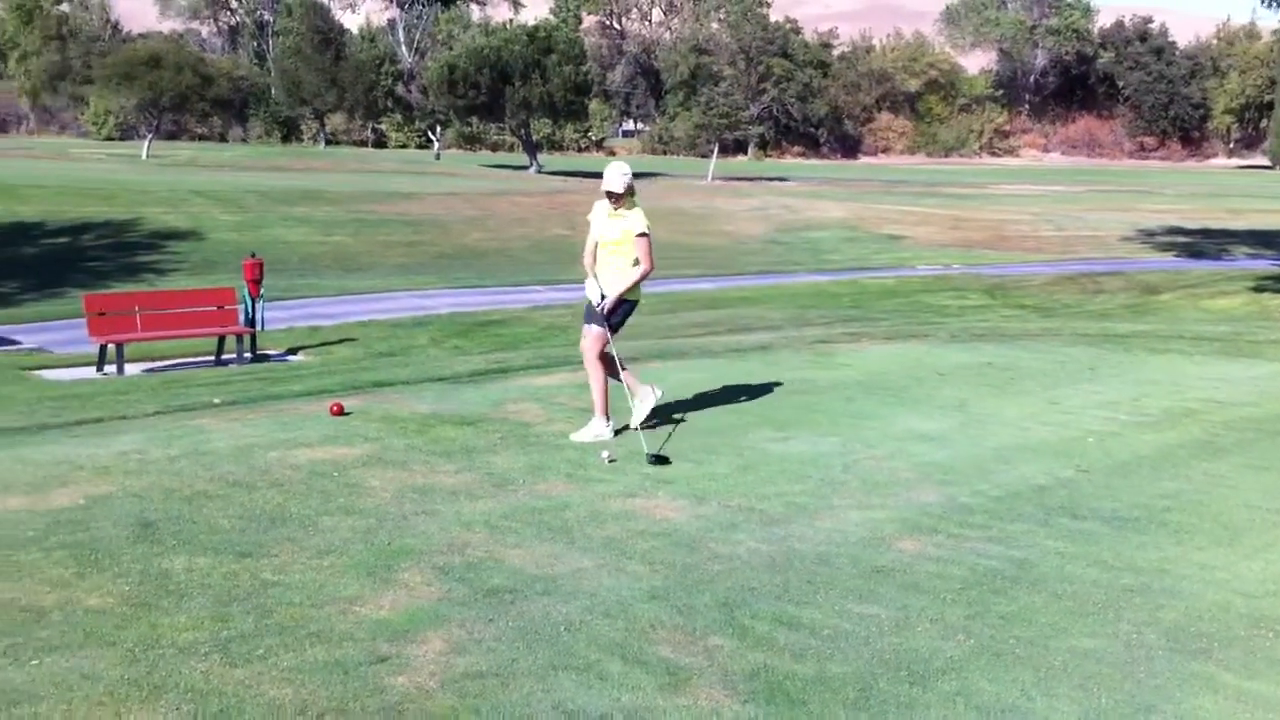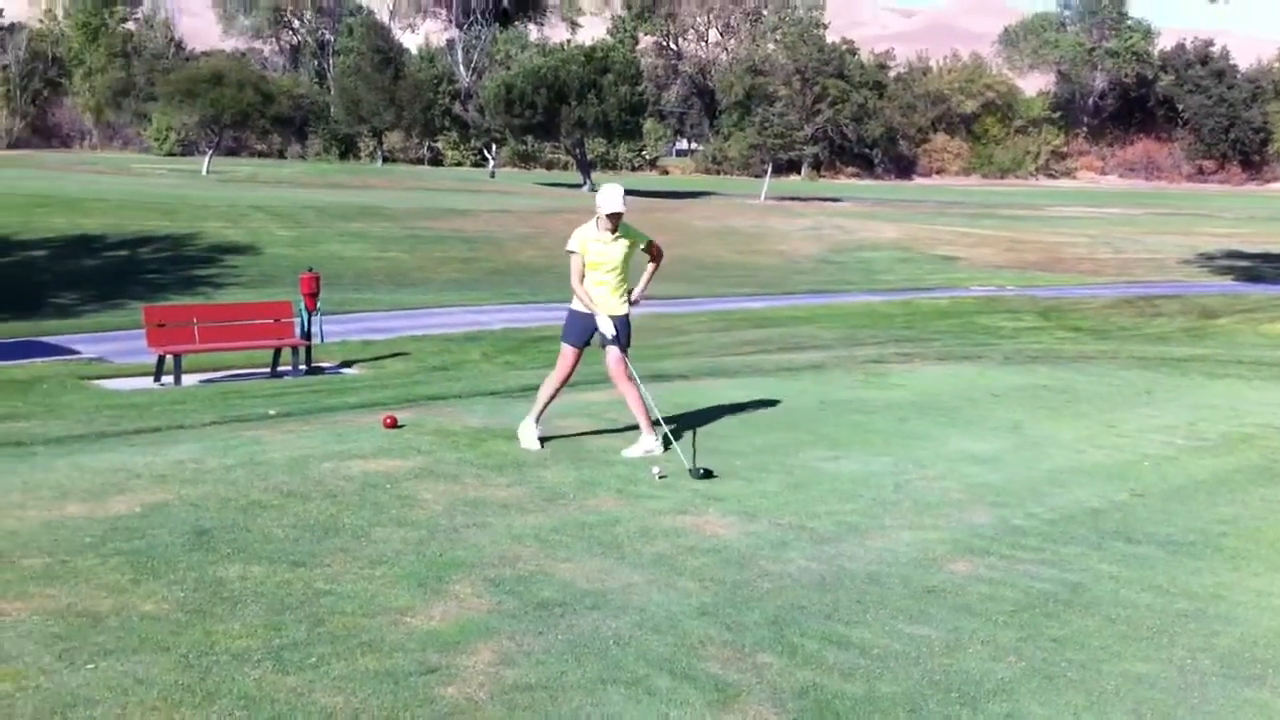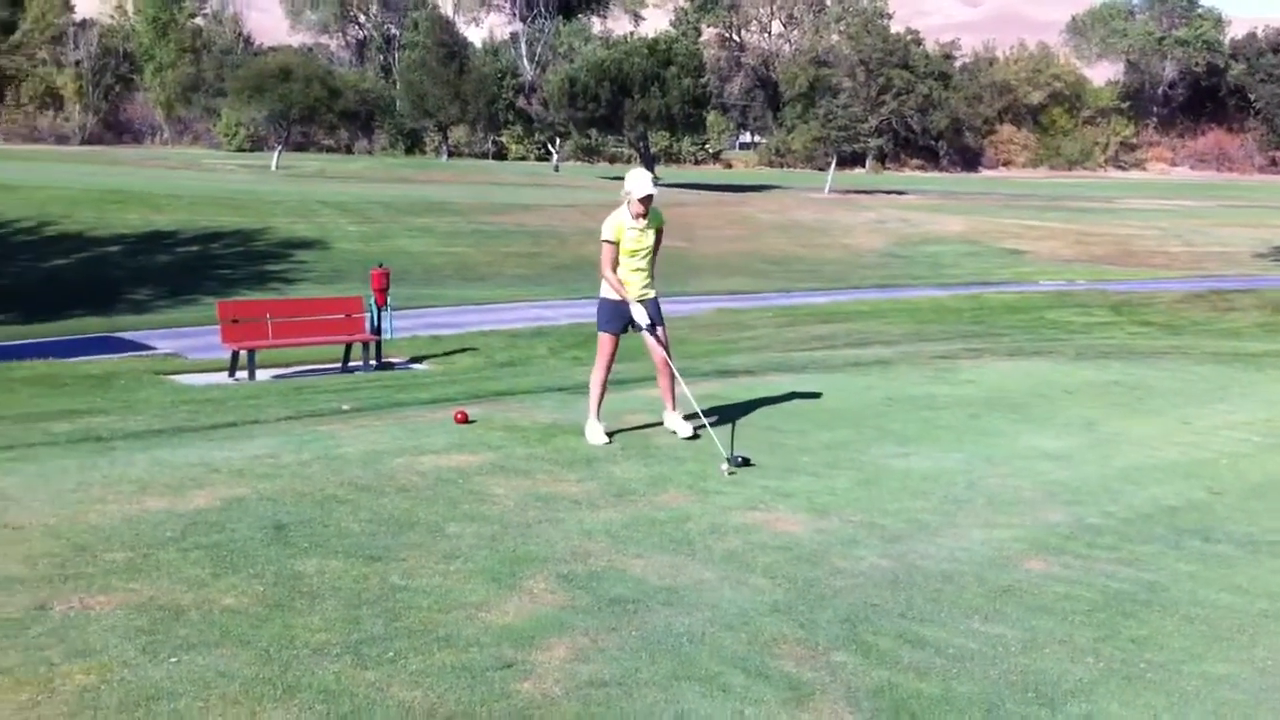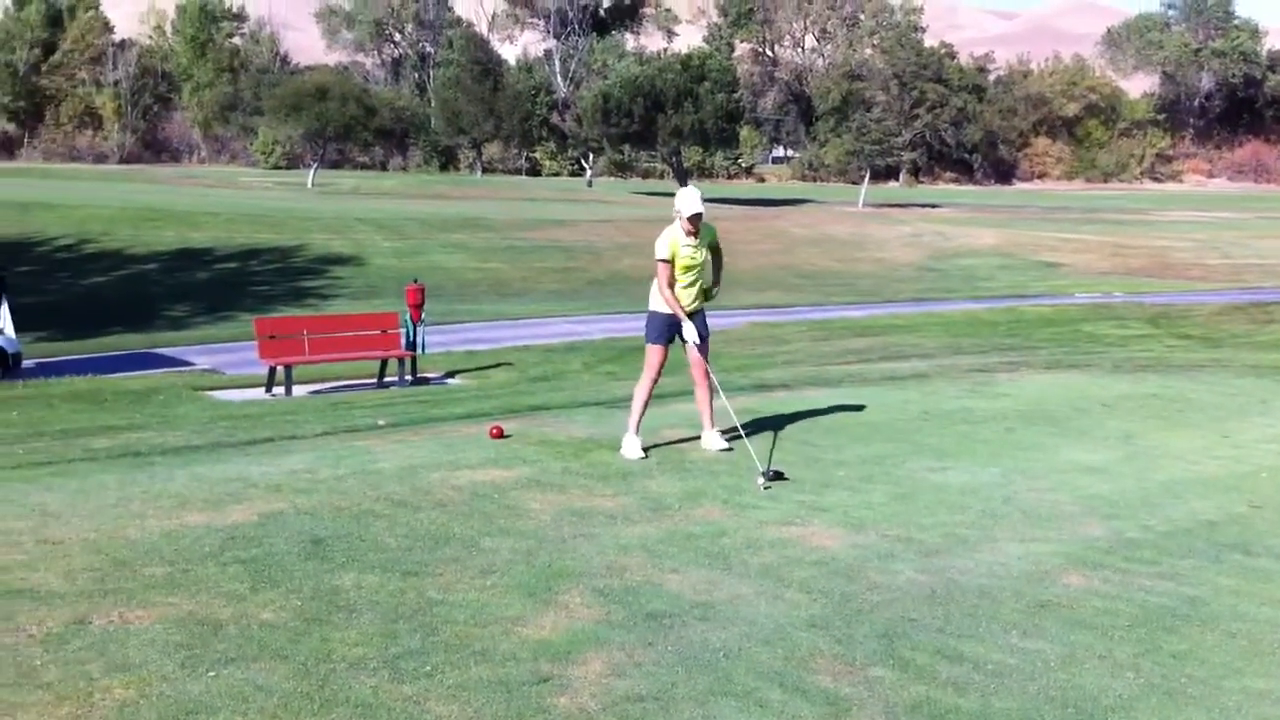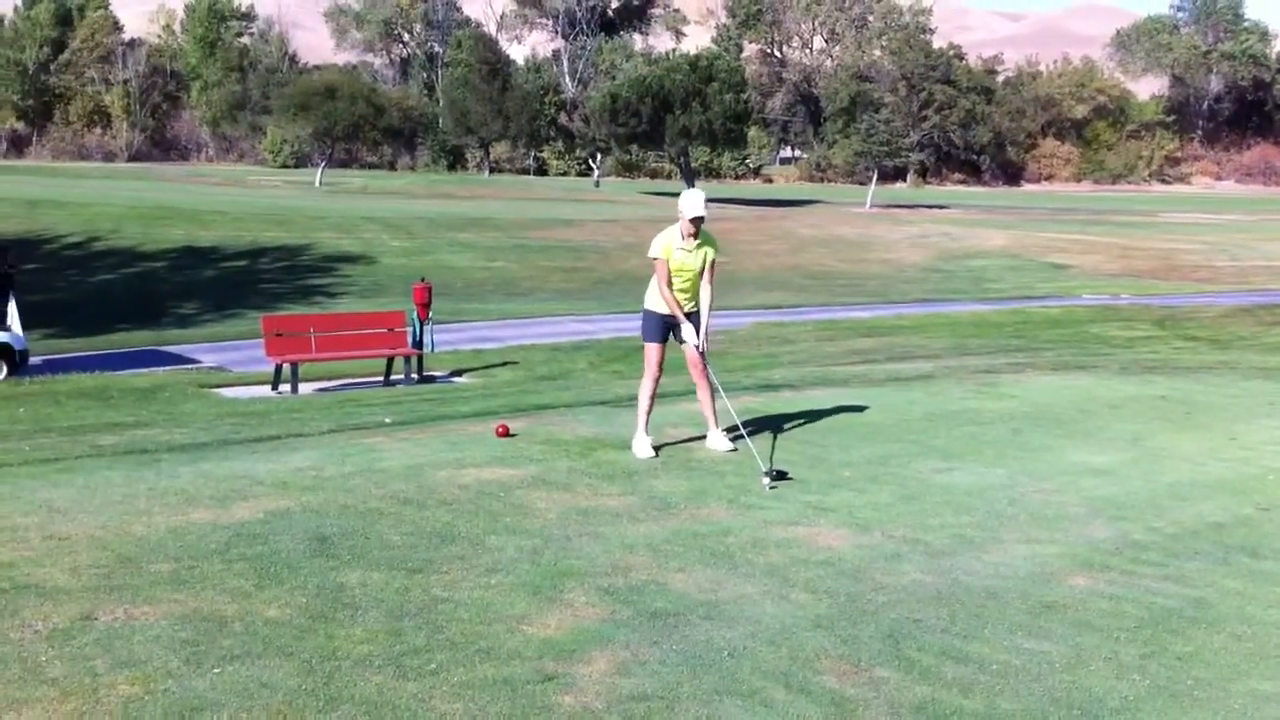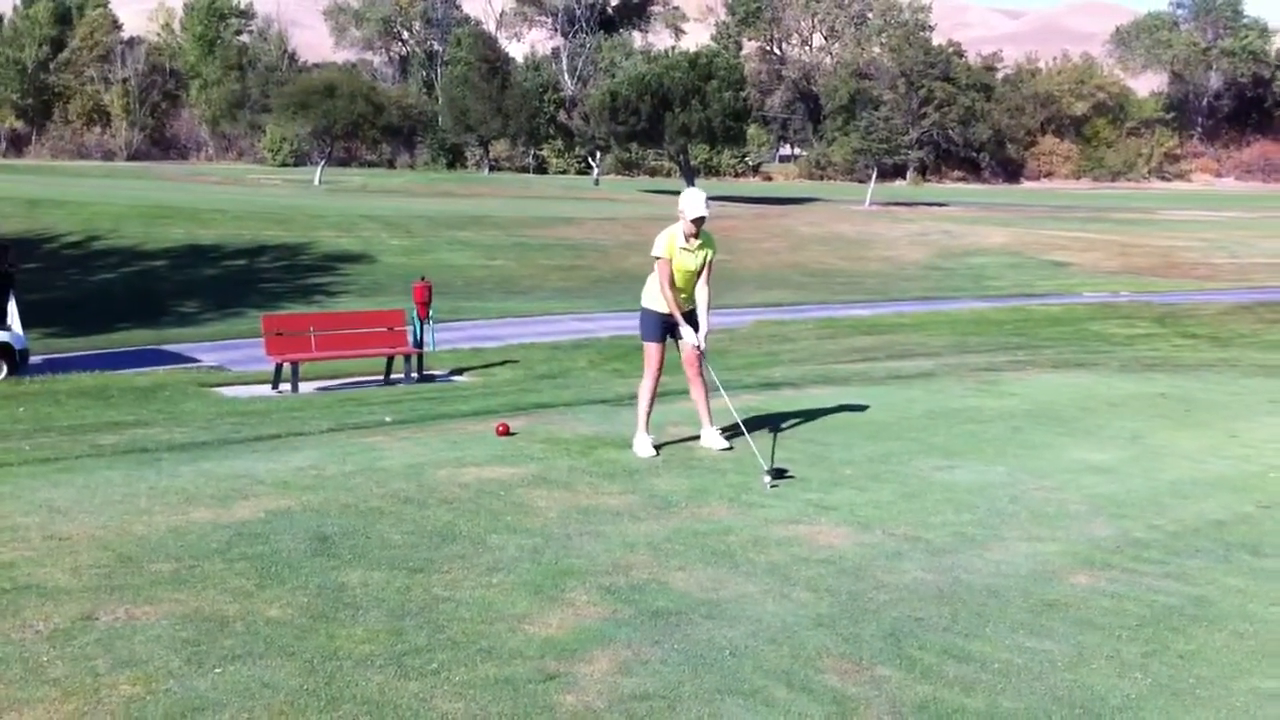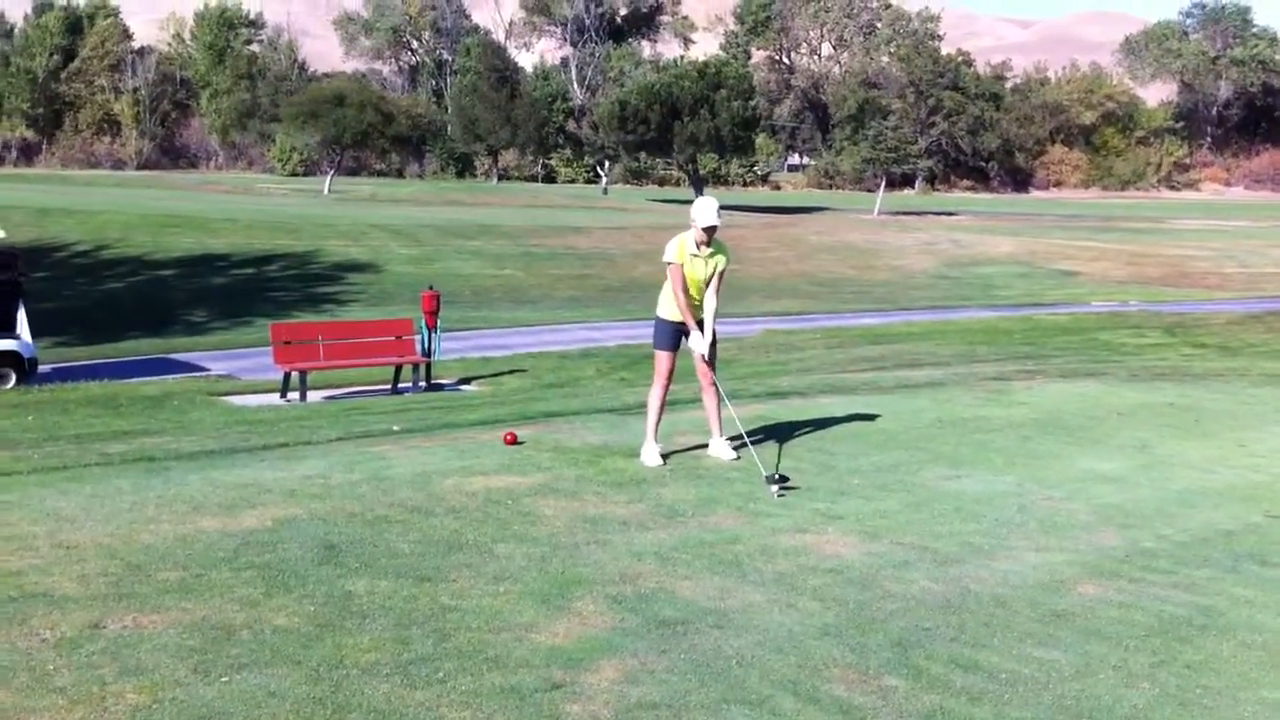
dt=0.4s
person 1, frame 1
left shoulder: (635, 219)
right shoulder: (599, 209)
left elbow: (646, 266)
right elbow: (590, 251)
left wrist: (615, 295)
right wrist: (591, 281)
left hip: (622, 296)
right hip: (602, 292)
left knee: (591, 353)
right knee: (597, 353)
left ankle: (601, 423)
right ankle: (642, 393)
person 1, frame 2
left shoulder: (630, 235)
right shoulder: (581, 236)
left elbow: (656, 254)
right elbow: (576, 283)
left wrist: (641, 287)
right wrist: (598, 314)
left hip: (616, 313)
right hip: (583, 310)
left knee: (619, 373)
right knee: (562, 372)
left ankle: (649, 437)
right ankle: (531, 423)
person 1, frame 3
left shoulder: (655, 217)
right shoulder: (613, 223)
right elbow: (607, 271)
right wrist: (631, 303)
left hip: (646, 297)
right hip: (615, 298)
left knee: (662, 357)
right knee: (604, 361)
left ankle: (671, 414)
right ankle: (593, 422)
person 1, frame 4
left shoulder: (708, 231)
right shoulder: (667, 241)
left elbow: (716, 253)
right elbow: (665, 288)
left wrist: (715, 283)
right wrist: (685, 322)
left hip: (695, 310)
right hip: (664, 311)
left knee: (701, 372)
right knee: (652, 373)
left ankle: (709, 432)
right ankle: (631, 436)
person 1, frame 5
left shoulder: (709, 243)
right shoulder: (663, 240)
left elbow: (706, 285)
right elbow: (663, 287)
left wrist: (703, 324)
right wrist: (684, 323)
left hip: (690, 311)
right hip: (658, 310)
left knee: (699, 370)
right knee: (653, 371)
left ankle: (714, 432)
right ankle: (641, 435)
person 1, frame 6
left shoulder: (708, 242)
right shoulder: (666, 240)
left elbow: (702, 286)
right elbow: (665, 288)
left wrist: (703, 325)
right wrist: (682, 325)
left hip: (686, 309)
right hip: (656, 309)
left knee: (695, 369)
right knee: (653, 371)
left ankle: (707, 431)
right ankle: (642, 435)
person 1, frame 7
left shoulder: (721, 252)
right shoulder: (677, 246)
left elbow: (711, 296)
right elbow: (679, 293)
left wrist: (707, 335)
right wrist: (693, 331)
left hip: (701, 319)
right hip: (670, 318)
left knee: (708, 379)
right knee: (662, 380)
left ankle: (717, 440)
right ankle: (650, 444)
